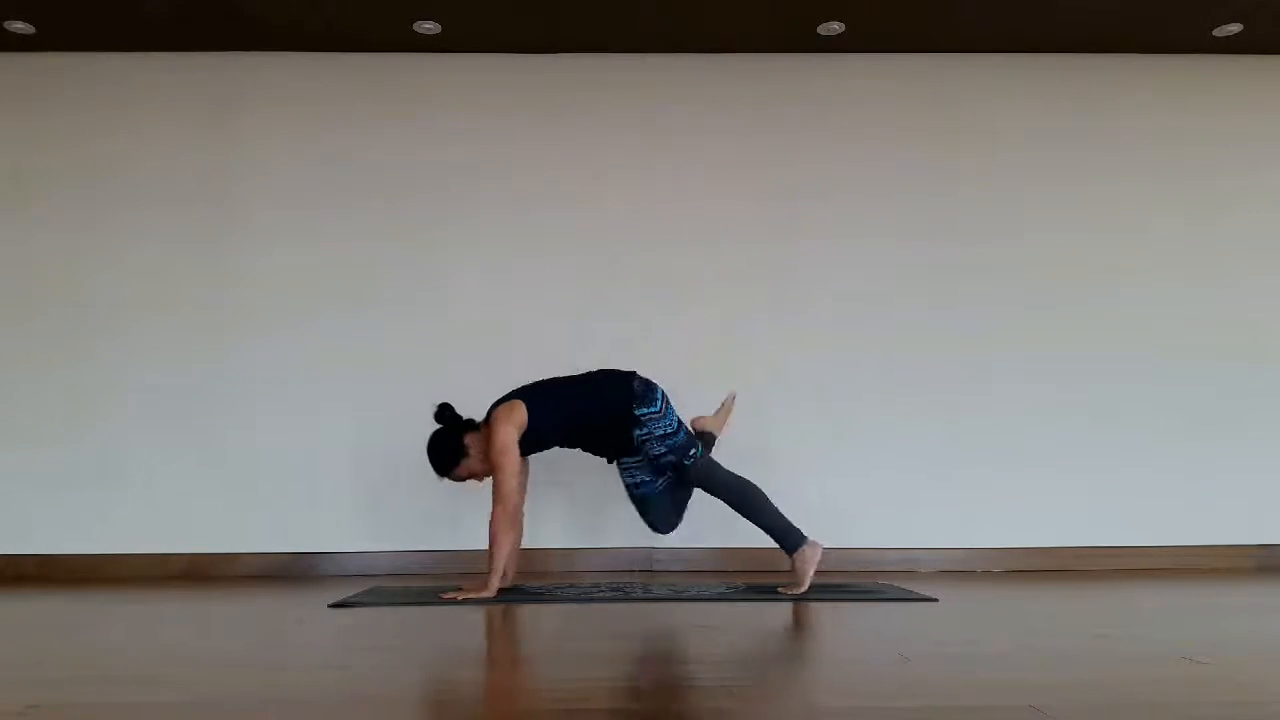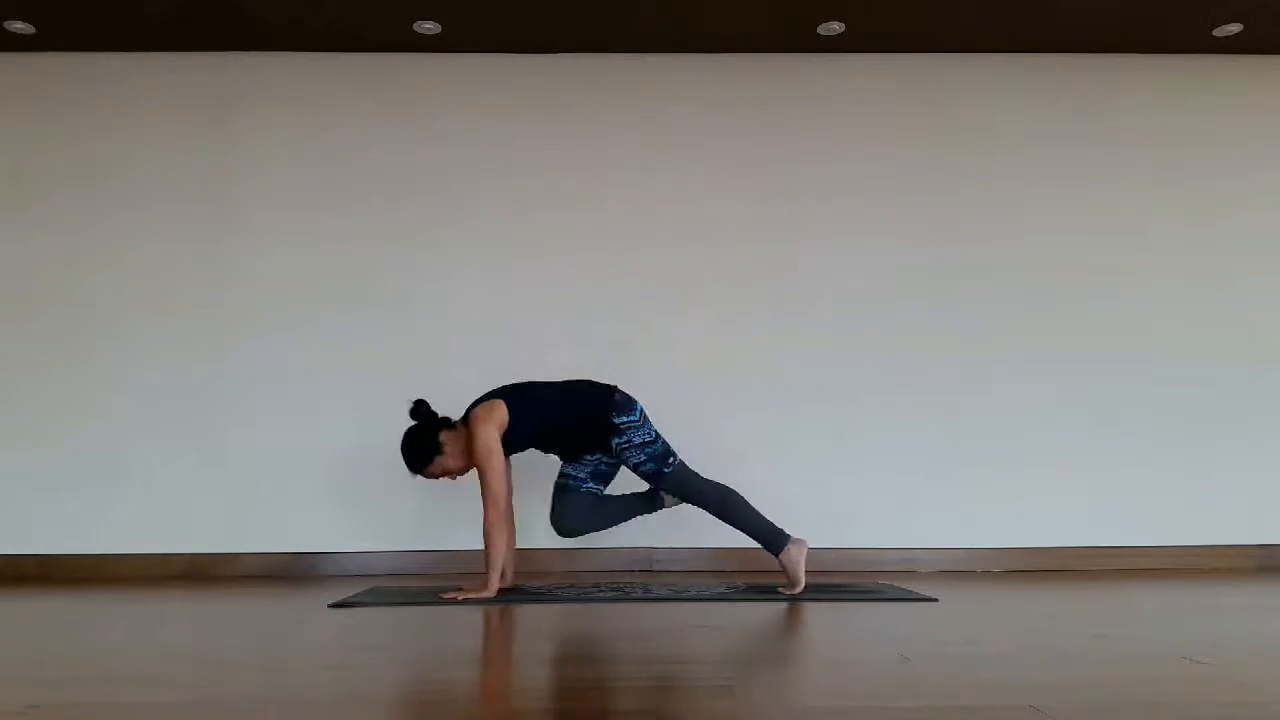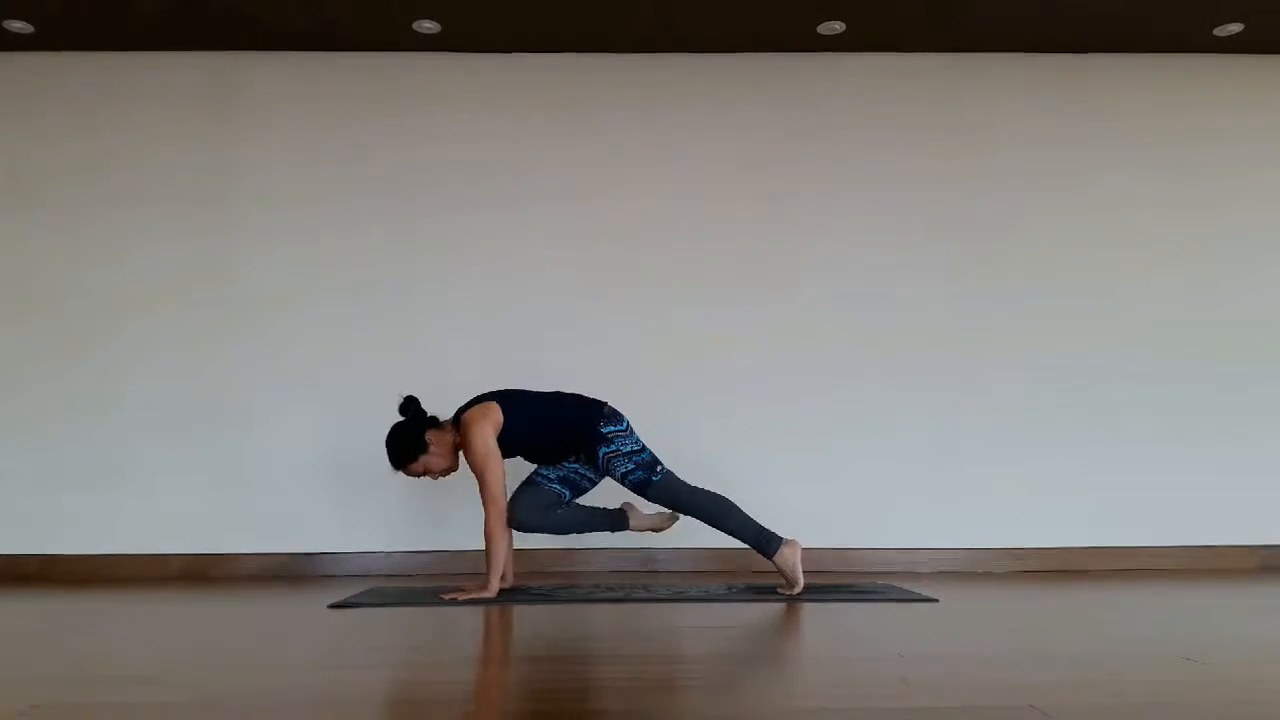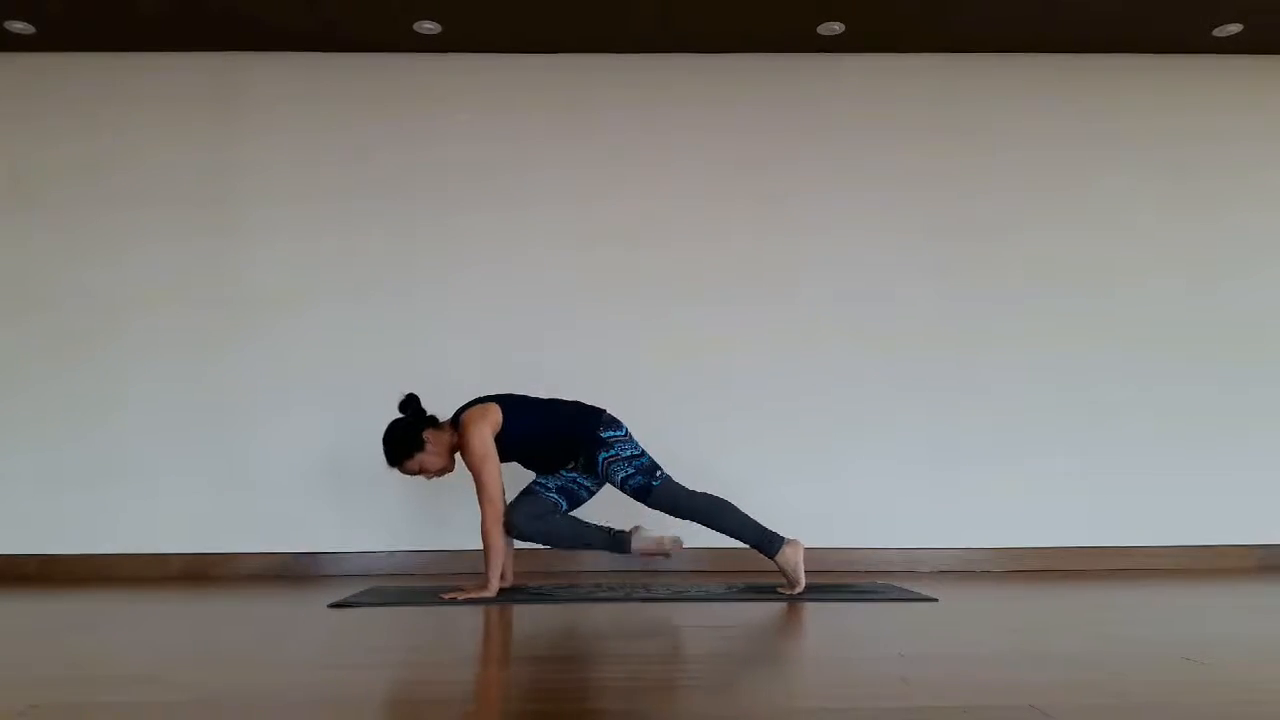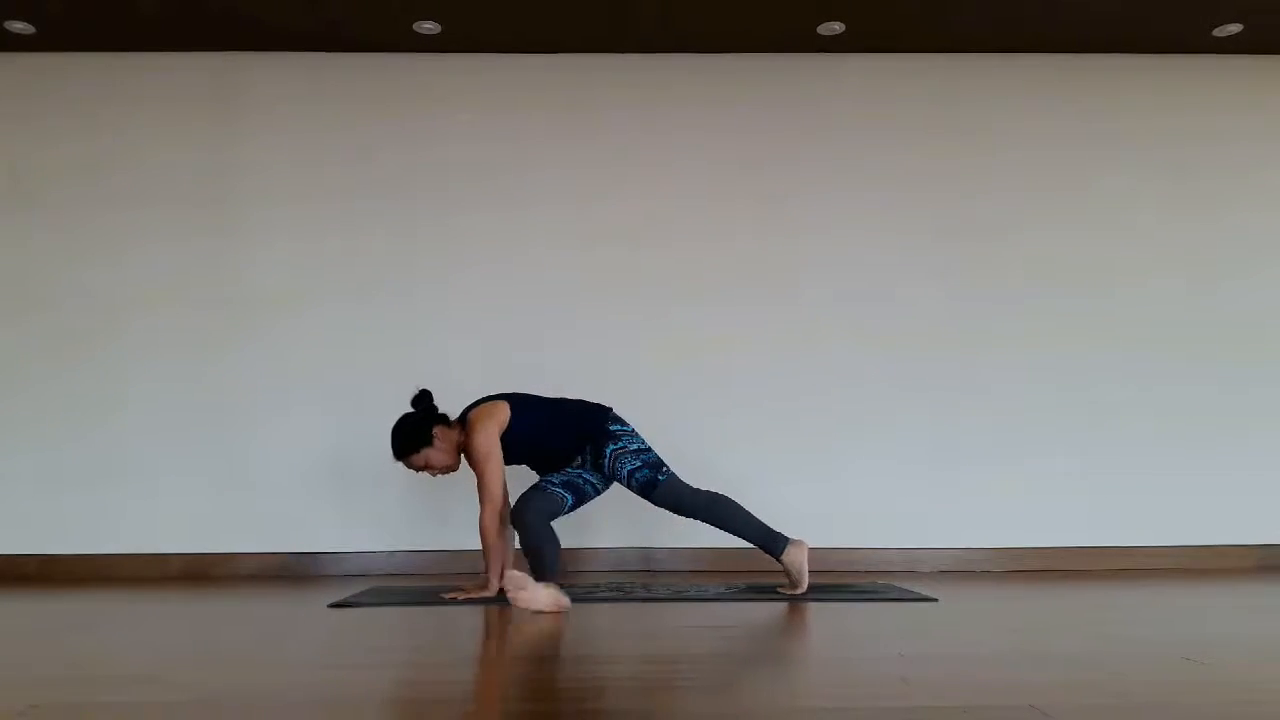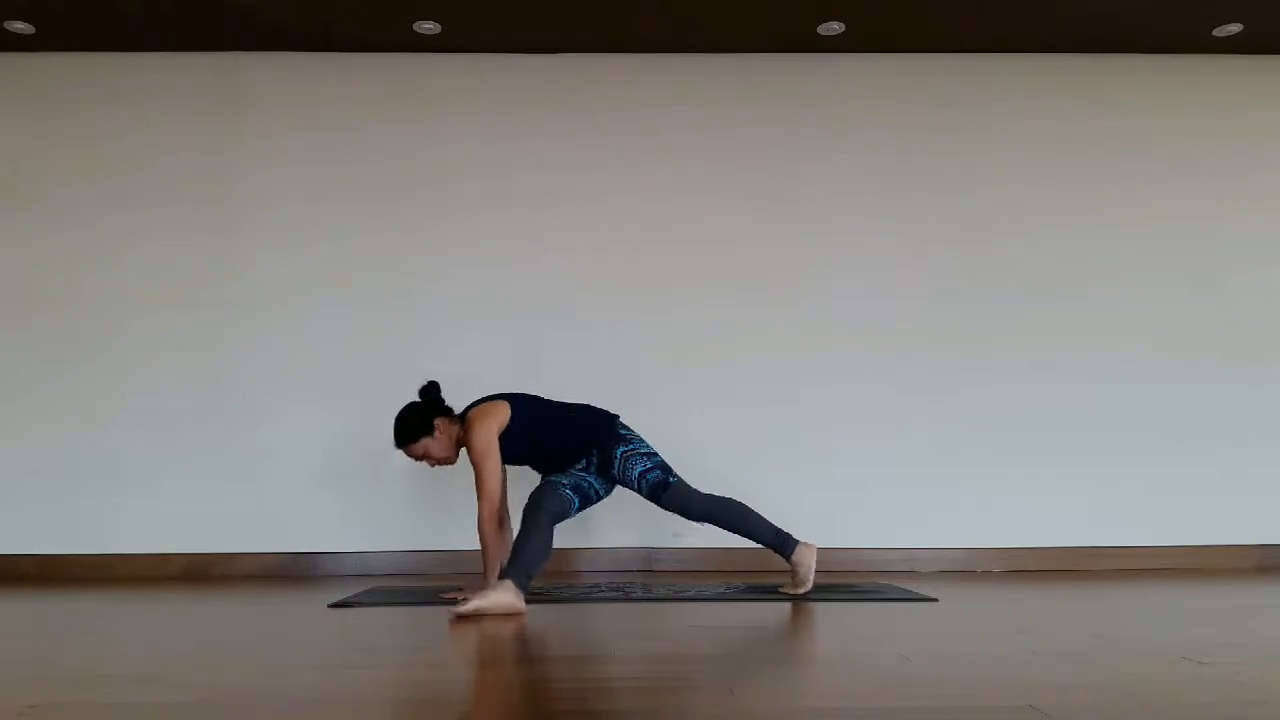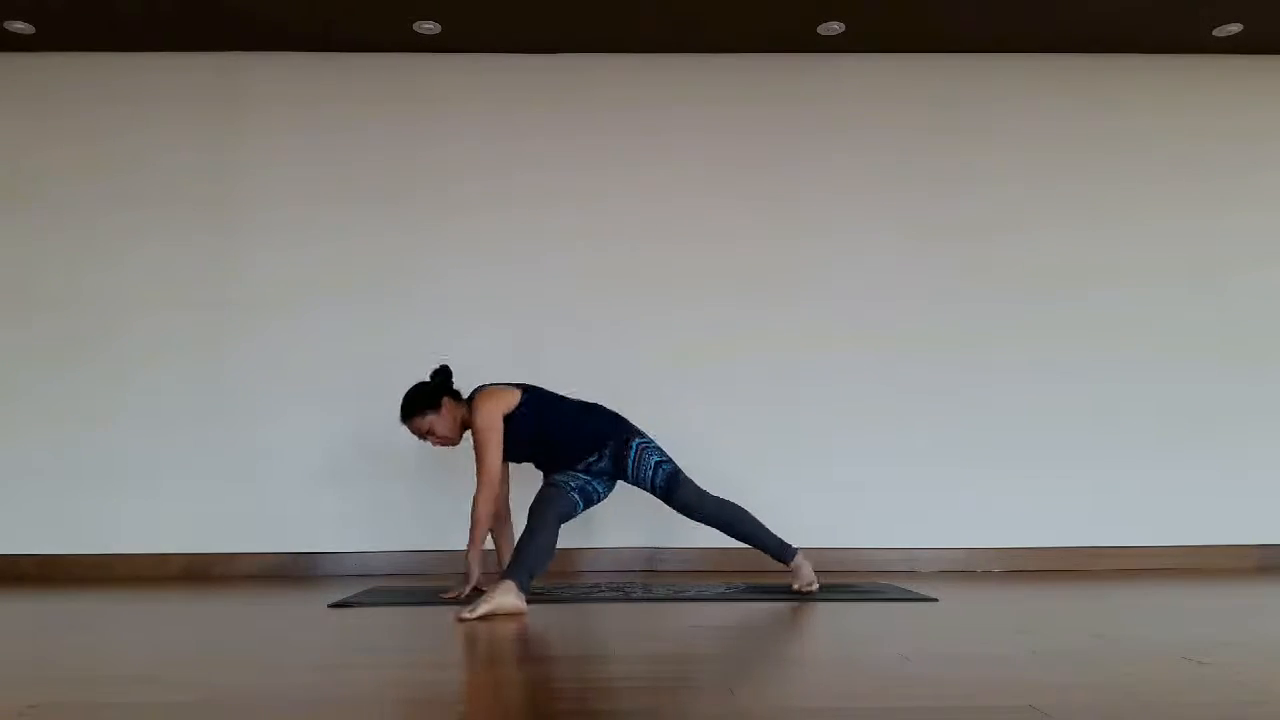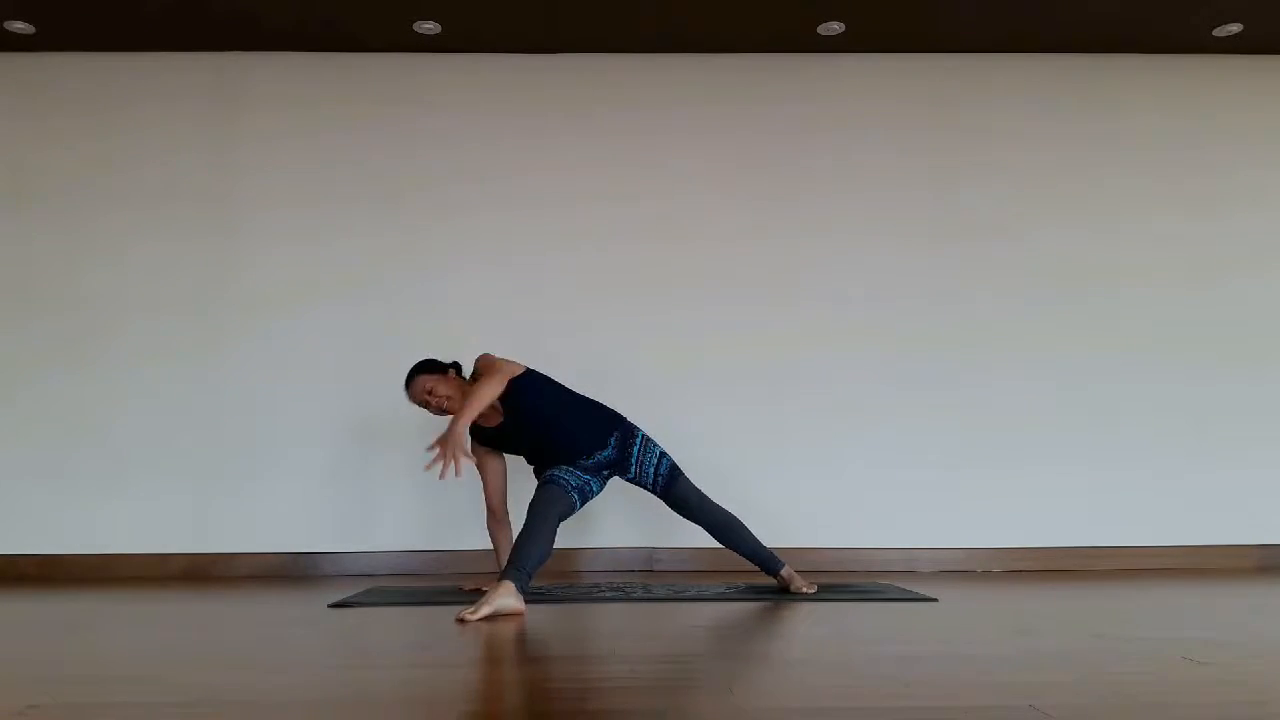
dt=0.1s
person 1, frame 1
left shoulder: (501, 428)
right shoulder: (506, 436)
left elbow: (505, 511)
right elbow: (513, 508)
left wrist: (491, 582)
right wrist: (504, 573)
left hip: (634, 405)
right hip: (617, 424)
left knee: (716, 477)
right knee: (663, 520)
left ankle: (800, 546)
right ankle: (702, 433)
person 1, frame 2
left shoulder: (481, 426)
right shoulder: (479, 429)
left elbow: (497, 509)
right elbow: (501, 508)
left wrist: (492, 583)
right wrist: (505, 571)
left hip: (612, 415)
right hip: (588, 442)
left knee: (690, 485)
right knee: (567, 521)
left ankle: (786, 547)
right ankle: (659, 495)
person 1, frame 3
left shoulder: (475, 427)
right shoulder: (468, 434)
left elbow: (494, 511)
right elbow: (502, 515)
left wrist: (492, 584)
right wrist: (505, 572)
left hip: (599, 429)
right hip: (572, 454)
left knee: (677, 494)
right knee: (523, 513)
left ankle: (779, 549)
right ankle: (629, 519)
person 1, frame 4
left shoulder: (473, 427)
right shoulder: (468, 442)
left elbow: (492, 510)
right elbow: (498, 515)
left wrist: (491, 582)
right wrist: (502, 572)
left hip: (599, 437)
right hip: (570, 465)
left knee: (677, 500)
right knee: (520, 519)
left ankle: (781, 548)
right ankle: (629, 543)
person 1, frame 5
left shoulder: (479, 426)
right shoulder: (472, 444)
left elbow: (491, 511)
right elbow: (499, 514)
left wrist: (491, 583)
right wrist: (503, 575)
left hip: (602, 436)
right hip: (573, 465)
left knee: (682, 497)
right knee: (528, 513)
left ankle: (786, 549)
person 1, frame 6
left shoulder: (479, 421)
right shoulder: (480, 441)
left elbow: (490, 505)
right elbow: (498, 515)
left wrist: (492, 576)
right wrist: (501, 574)
left hip: (606, 441)
right hip: (575, 469)
left knee: (690, 502)
right knee: (537, 512)
left ankle: (794, 550)
person 1, frame 7
left shoulder: (486, 403)
right shoulder: (484, 429)
left elbow: (488, 488)
right elbow: (499, 510)
left wrist: (473, 560)
right wrist: (506, 569)
left hip: (613, 440)
right hip: (578, 469)
left knee: (696, 502)
right knee: (544, 511)
left ankle: (791, 558)
right ankle: (510, 590)
person 1, frame 8
left shoulder: (489, 371)
right shoulder: (484, 438)
left elbow: (490, 381)
right elbow: (496, 501)
left wrist: (457, 427)
right wrist: (506, 569)
left hip: (612, 435)
right hip: (571, 465)
left knee: (693, 503)
right knee: (543, 509)
left ankle: (779, 569)
right ankle: (509, 588)
